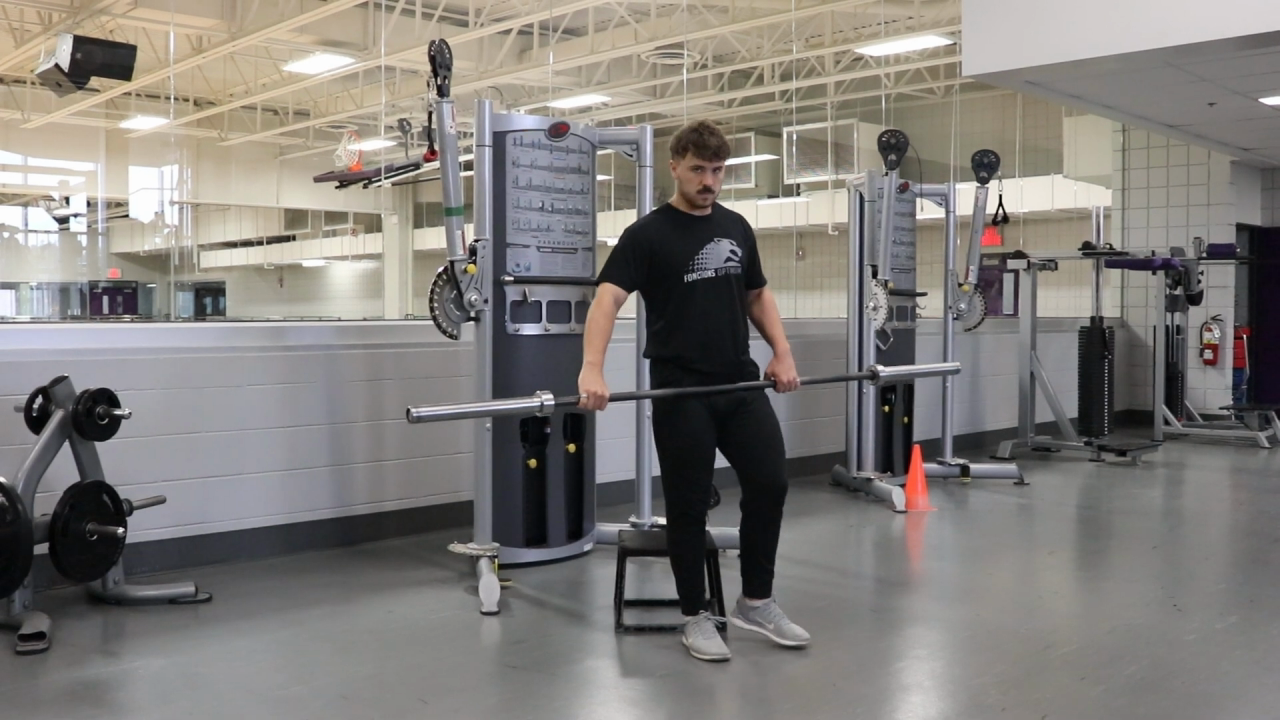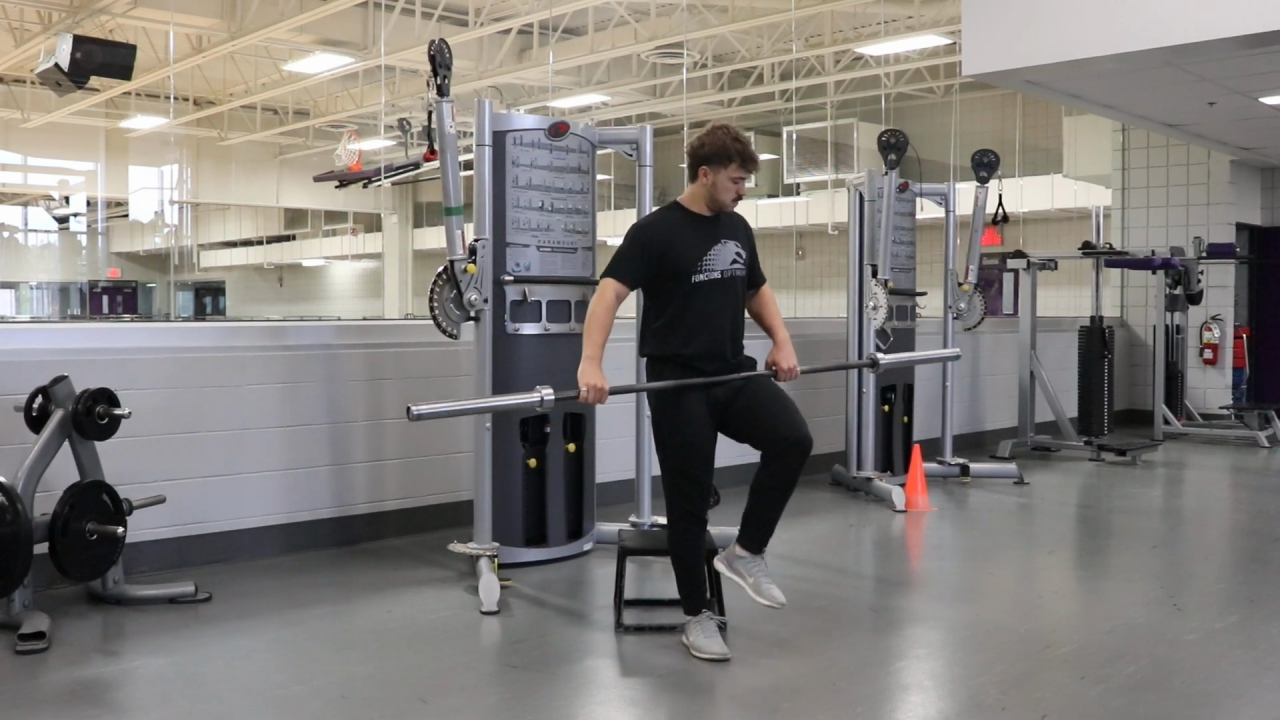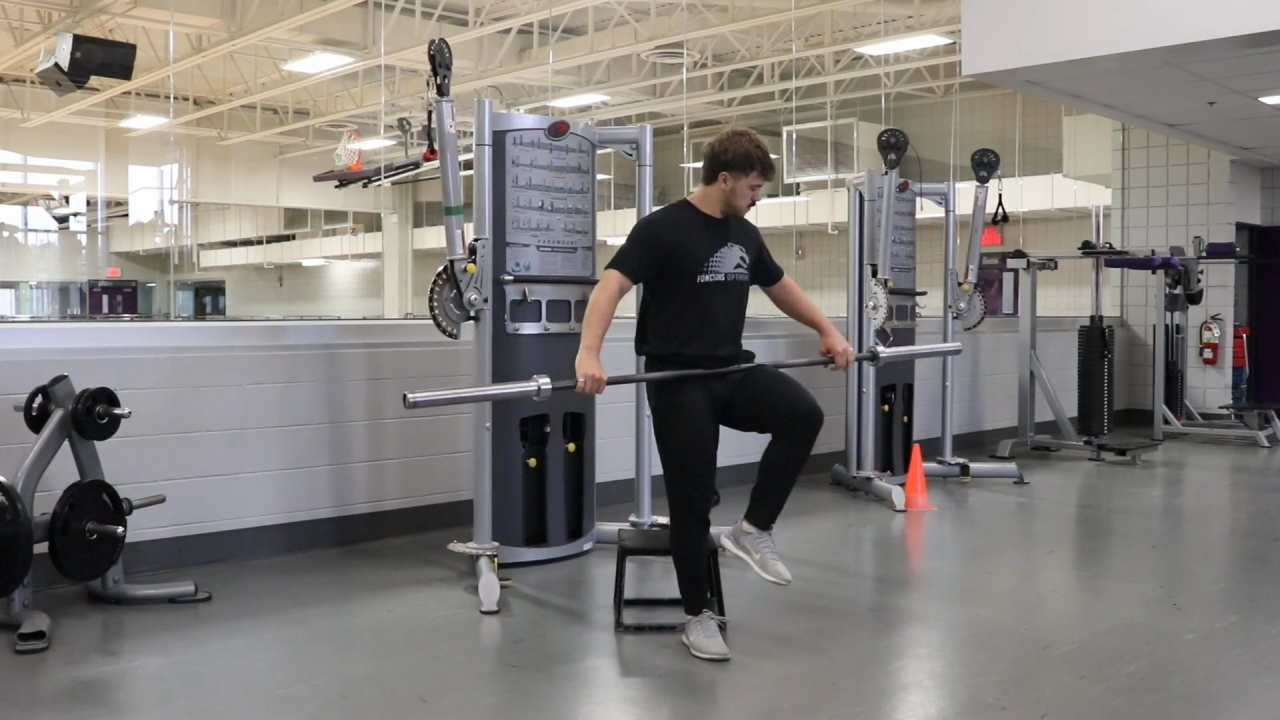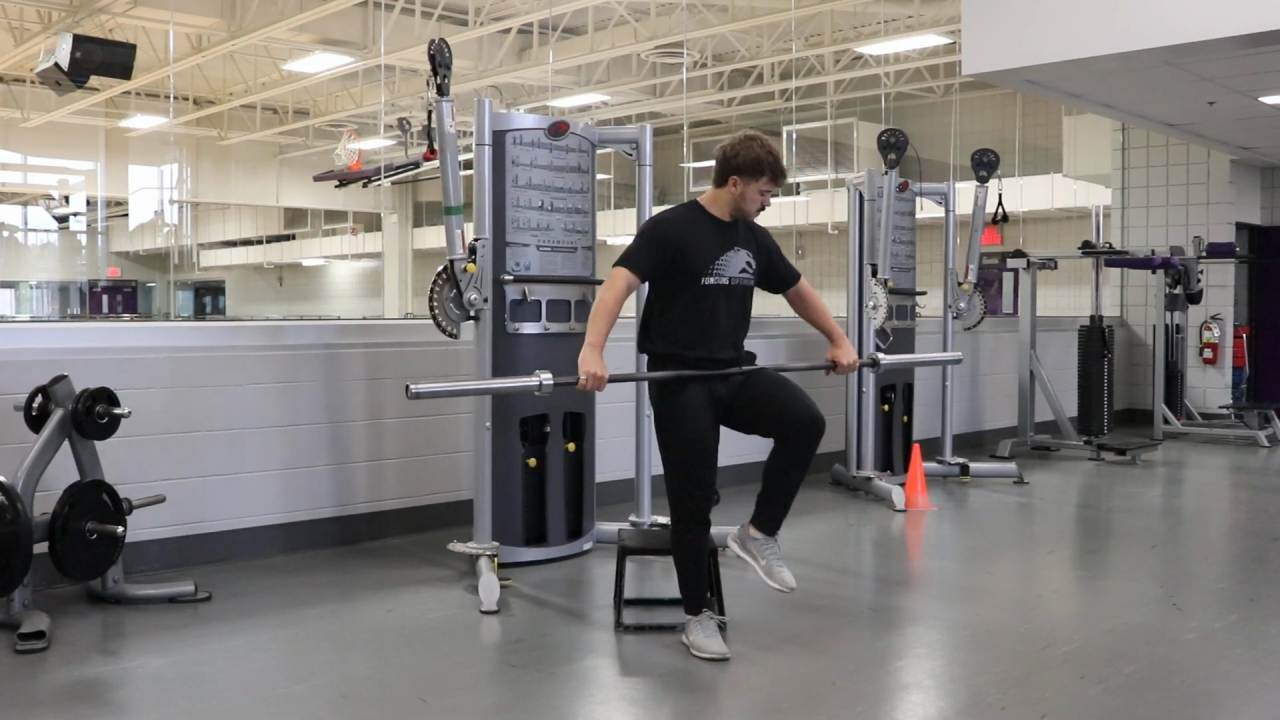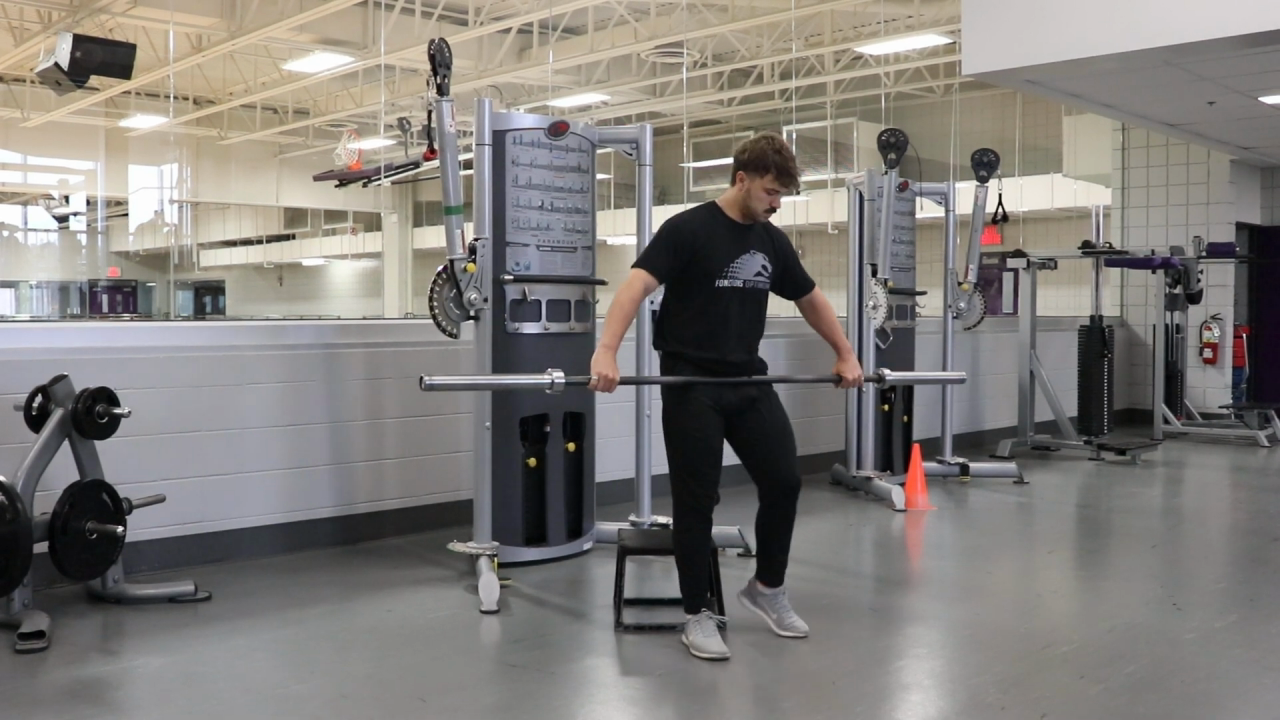
dt=0.3s
person 1, frame 1
left shoulder: (737, 228)
right shoulder: (648, 234)
left elbow: (758, 296)
right elbow: (608, 298)
left wrist: (782, 353)
right wrist: (592, 367)
left hip: (740, 384)
right hip: (681, 390)
left knee: (769, 486)
right knee: (689, 505)
left ankle: (756, 602)
right ankle: (696, 617)
person 1, frame 2
left shoulder: (738, 228)
right shoulder: (656, 231)
left elbow: (757, 290)
right elbow: (609, 293)
left wrist: (782, 342)
right wrist: (591, 363)
left hip: (736, 374)
right hip: (679, 384)
left knee: (793, 439)
right knee: (689, 502)
left ankle: (746, 552)
right ankle: (697, 615)
person 1, frame 3
left shoulder: (744, 233)
right shoulder: (662, 228)
left elbow: (779, 286)
right elbow: (611, 285)
left wrist: (828, 330)
right wrist: (588, 352)
left hip: (734, 371)
right hip: (678, 381)
left knee: (803, 414)
right knee: (692, 501)
left ankle: (753, 528)
right ankle: (698, 615)
person 1, frame 4
left shoulder: (755, 238)
right shoulder: (671, 229)
left elbow: (797, 290)
right elbow: (619, 282)
left wrist: (838, 340)
right wrist: (593, 349)
left hip: (737, 372)
right hip: (680, 380)
left knee: (805, 422)
right knee: (692, 500)
left ankle: (759, 533)
right ankle: (698, 614)
person 1, frame 5
left shoulder: (773, 241)
right shoulder: (688, 230)
left elbow: (811, 298)
right elbow: (636, 284)
left wrist: (846, 355)
right wrist: (607, 350)
left hip: (749, 381)
right hip: (692, 384)
left knee: (783, 483)
right knee: (696, 501)
left ankle: (767, 587)
right ankle: (697, 614)
